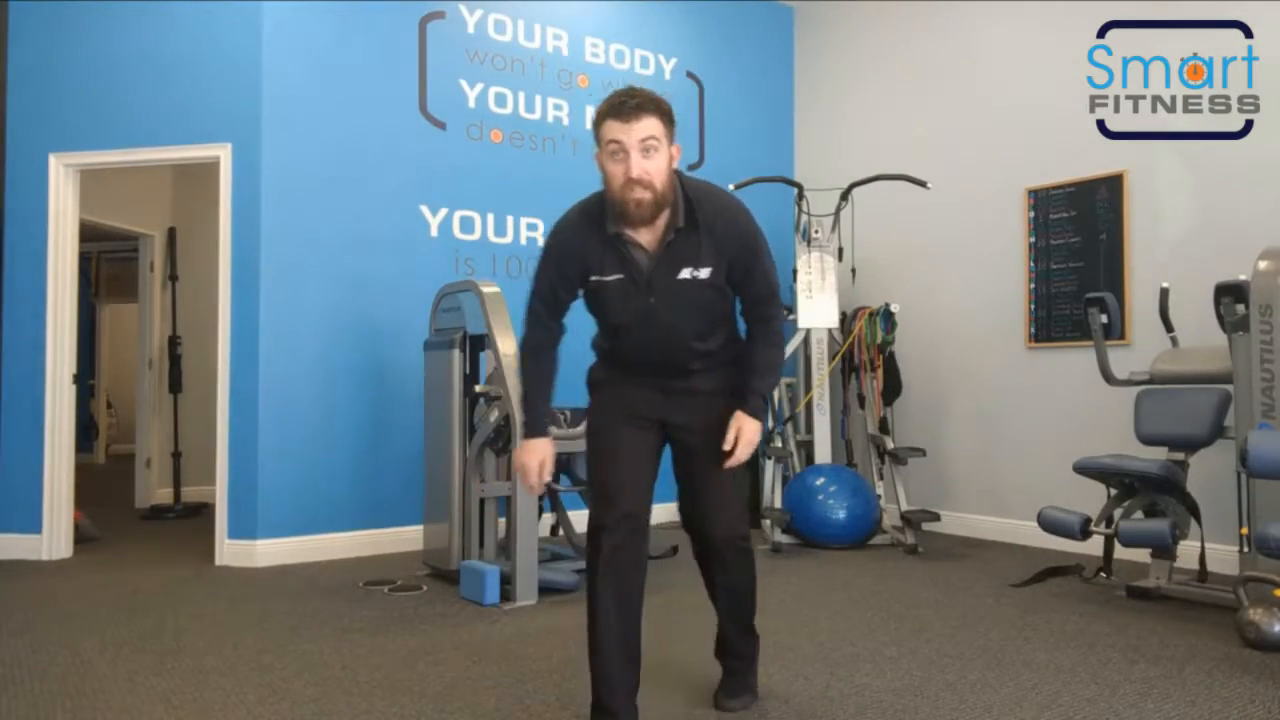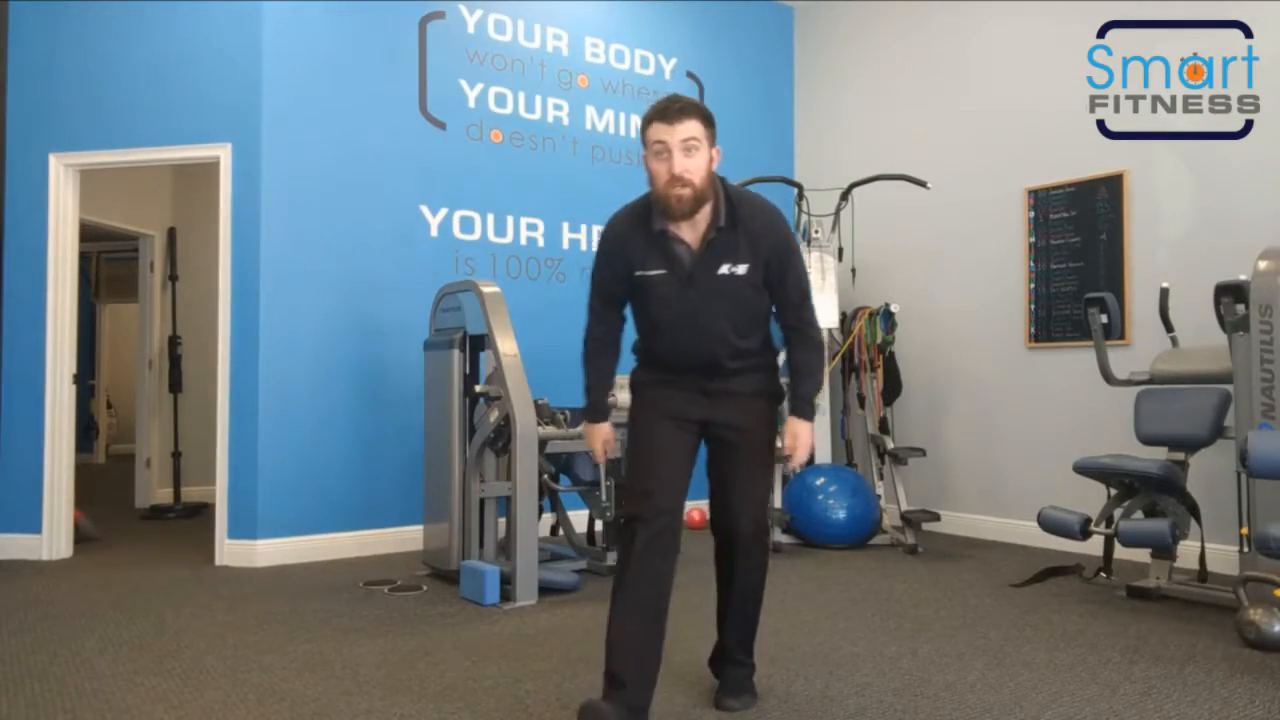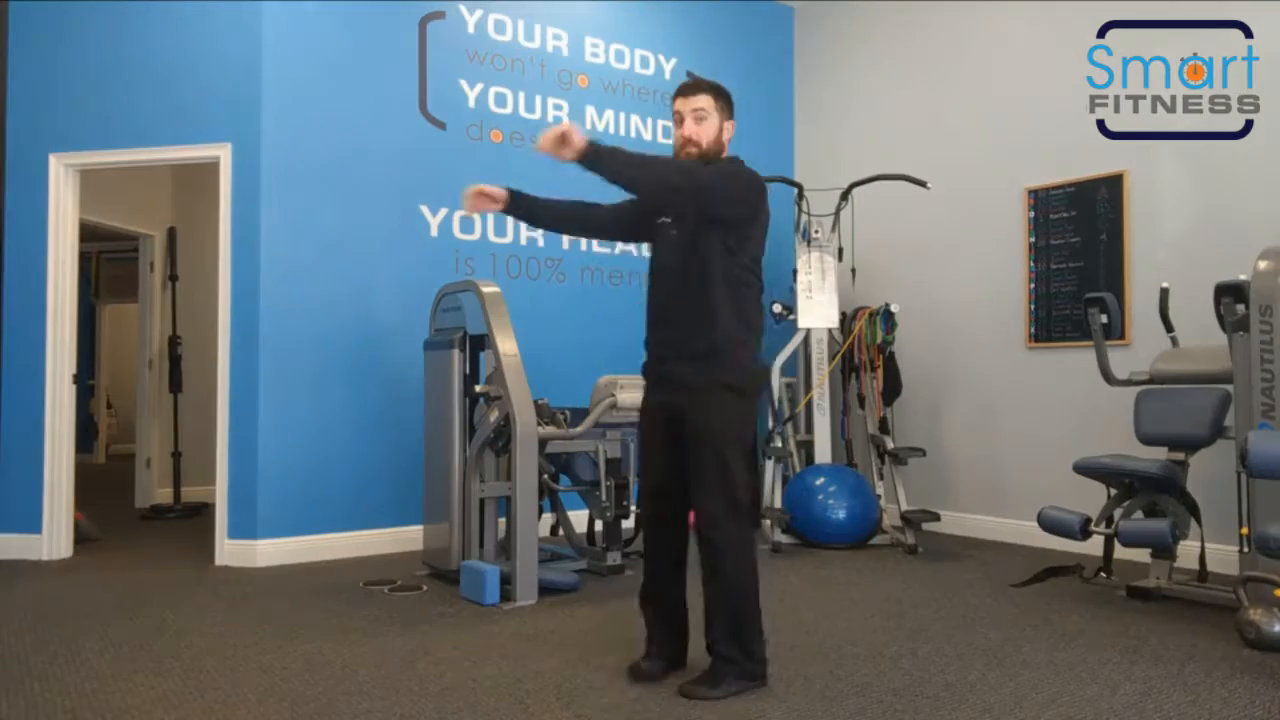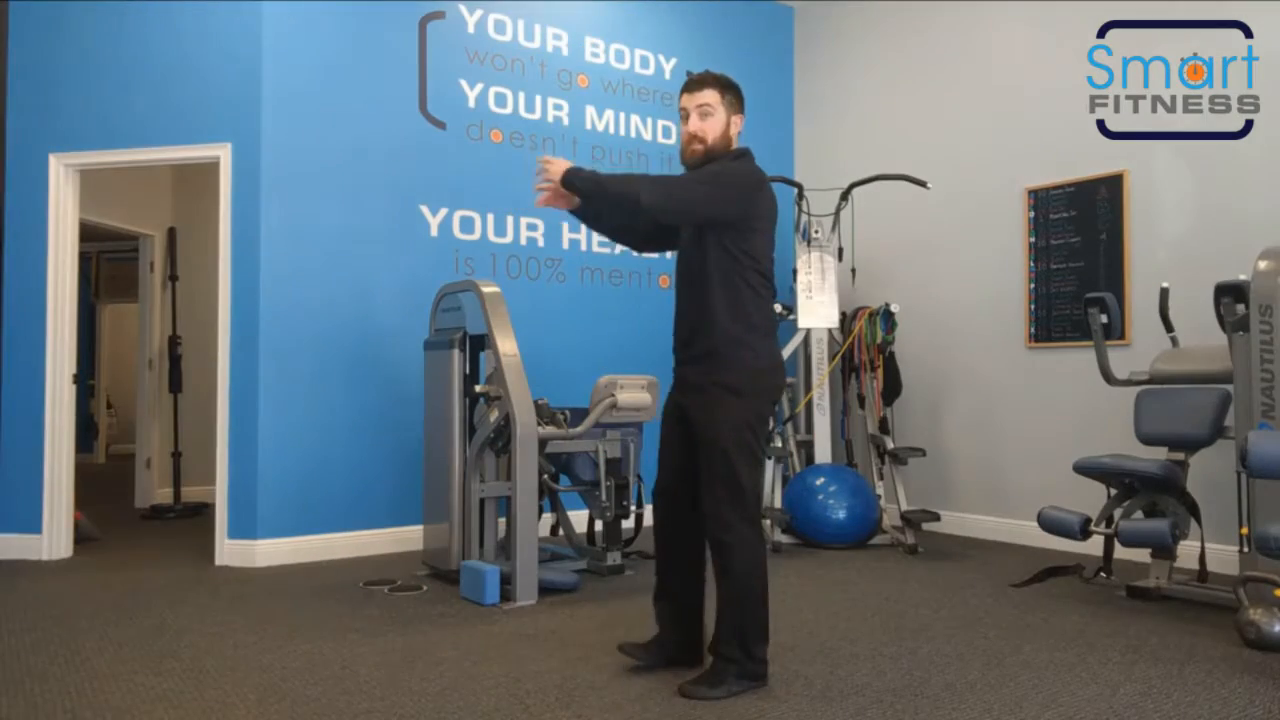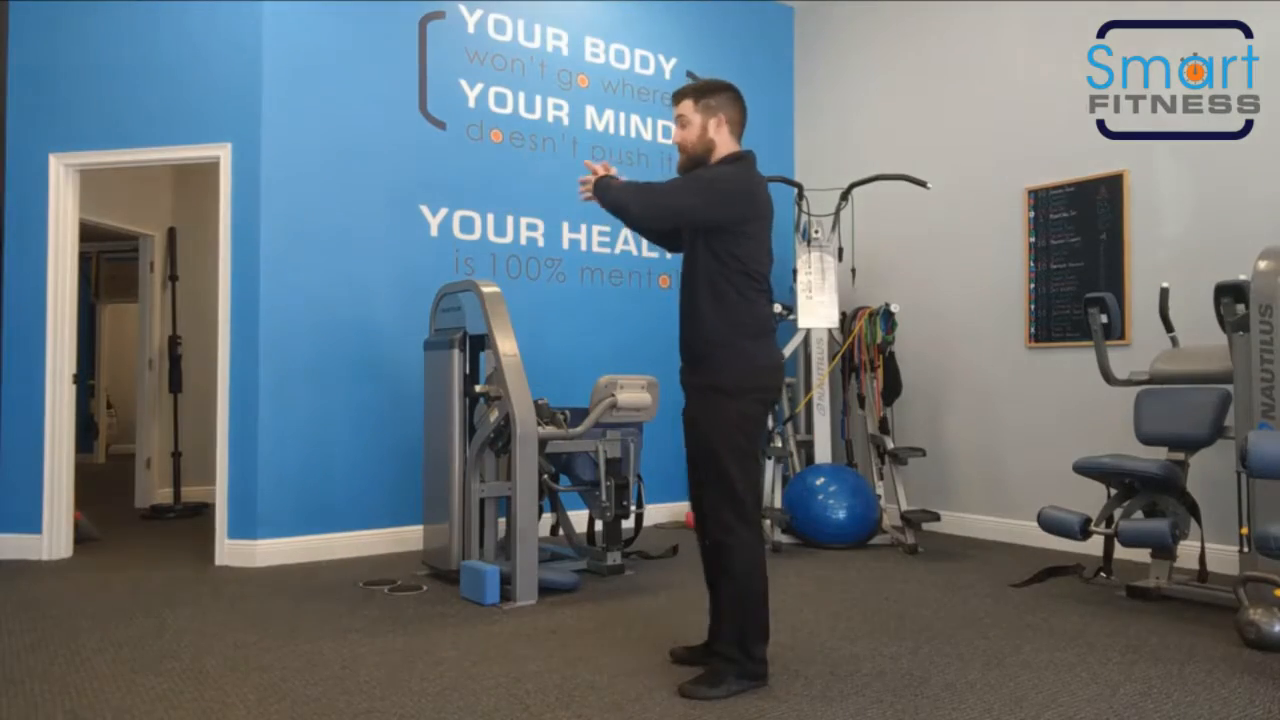
dt=0.3s
person 1, frame 1
left shoulder: (724, 218)
right shoulder: (576, 232)
left elbow: (766, 317)
right elbow: (542, 331)
left wrist: (754, 405)
right wrist: (534, 428)
left hip: (712, 387)
right hip: (624, 389)
left knee: (721, 532)
right knee: (616, 532)
left ankle: (739, 659)
person 1, frame 2
left shoulder: (761, 223)
right shoulder: (625, 233)
left elbow: (798, 322)
right elbow: (604, 325)
left wrist: (801, 409)
right wrist: (596, 410)
left hip: (744, 392)
right hip: (662, 391)
left knee: (743, 530)
right knee: (648, 523)
left ankle: (735, 667)
person 1, frame 3
left shoulder: (737, 190)
right shoulder: (665, 201)
left elbow: (677, 179)
right elbow: (600, 220)
left wrist: (588, 150)
right wrist: (512, 202)
left hip: (722, 386)
right hip: (667, 379)
left knee: (723, 518)
right knee: (660, 513)
left ankle: (740, 660)
right ankle: (665, 643)
person 1, frame 4
left shoulder: (741, 183)
right shoulder: (703, 187)
left elbow: (651, 195)
right elbow: (647, 233)
left wrist: (572, 175)
right wrist: (578, 203)
left hip: (738, 380)
right hip: (695, 376)
left knee: (730, 518)
right knee: (674, 508)
left ankle: (742, 660)
right ankle: (678, 637)
person 1, frame 5
left shoulder: (735, 185)
right shoulder: (717, 187)
left elbow: (650, 203)
right elbow: (672, 231)
left wrist: (606, 186)
right wrist: (614, 194)
left hip: (737, 379)
right hip: (715, 375)
left knee: (731, 517)
right knee: (712, 513)
left ankle: (744, 660)
right ankle: (728, 640)
